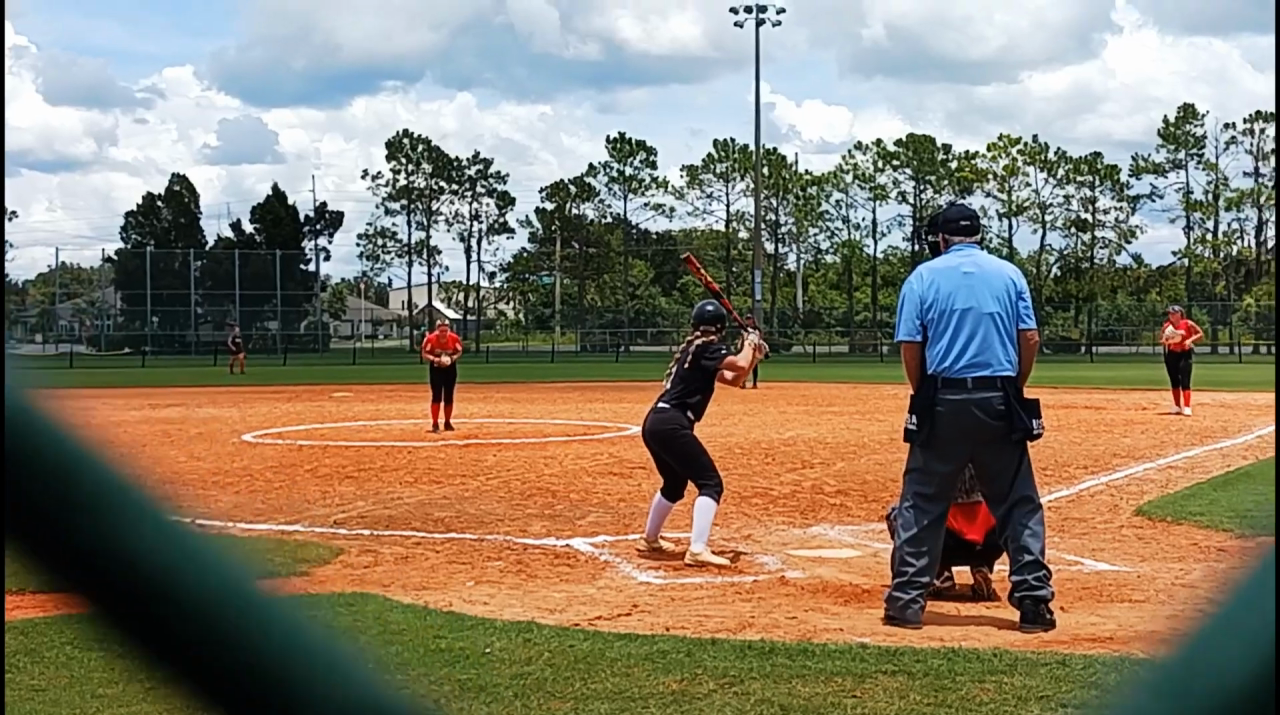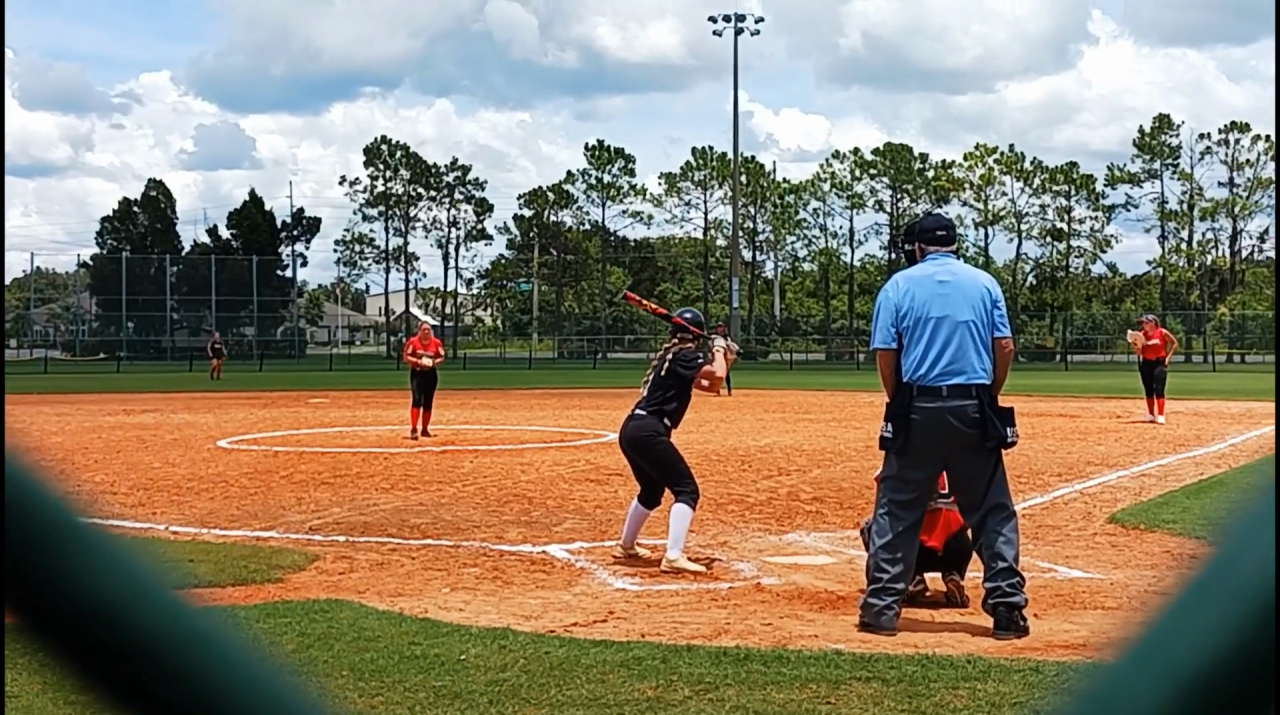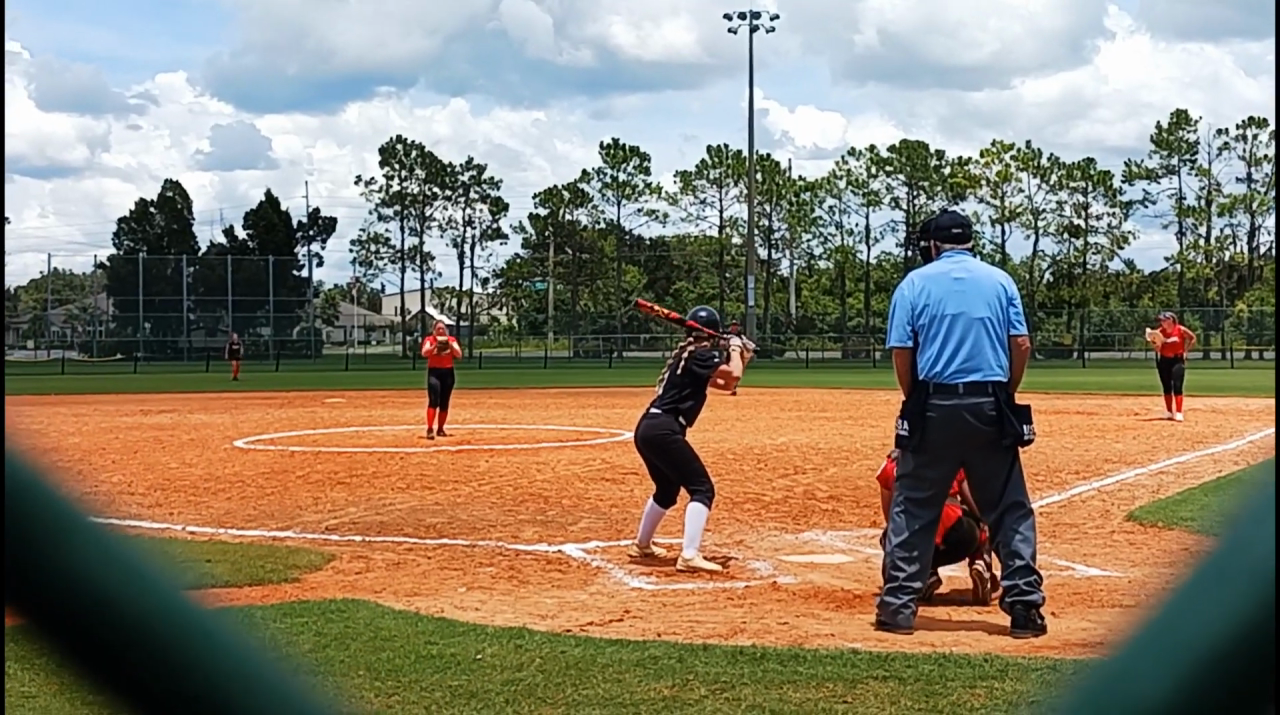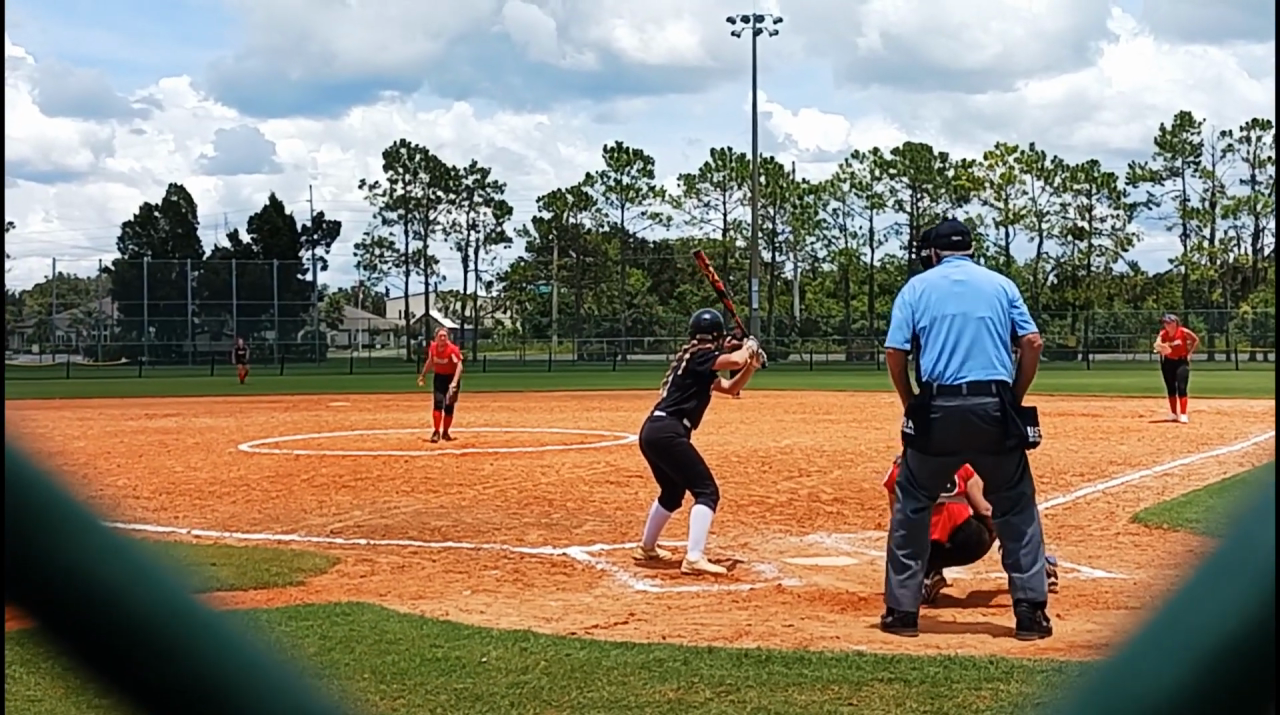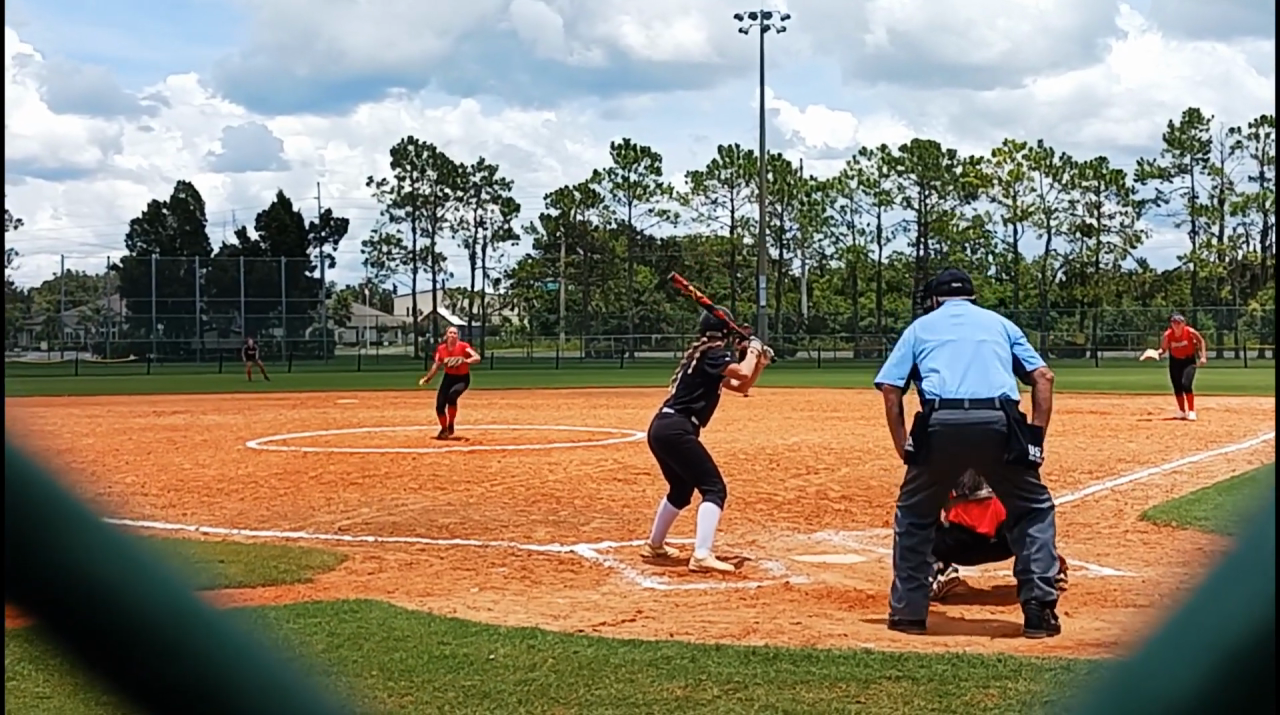
dt=0.4s
person 1, frame 1
left shoulder: (924, 276)
right shoulder: (1009, 273)
left elbow: (910, 348)
right elbow: (1030, 339)
left wrist: (923, 399)
right wrist: (1013, 391)
left hip: (942, 402)
right hip: (999, 401)
left knee: (921, 504)
right knee: (1019, 504)
left ankle: (906, 602)
right ankle: (1034, 602)
person 1, frame 2
left shoulder: (899, 285)
right shoulder: (984, 282)
left elbow: (886, 356)
right elbow: (1005, 348)
left wrist: (899, 406)
right wrist: (988, 399)
left hip: (918, 409)
right hip: (974, 409)
left knee: (896, 512)
right knee: (993, 512)
left ankle: (881, 608)
right ankle: (1007, 609)
person 1, frame 3
left shoulder: (915, 283)
right shoulder: (1000, 280)
left elbow: (901, 354)
right elbow: (1021, 346)
left wrist: (915, 405)
right wrist: (1004, 398)
left hip: (934, 407)
right hip: (989, 406)
left knee: (912, 510)
right knee: (1010, 509)
left ankle: (898, 608)
right ankle: (1024, 607)
person 1, frame 4
left shoulder: (917, 287)
right shoulder: (1001, 284)
left elbow: (895, 355)
right elbow: (1032, 344)
left wrist: (911, 406)
right wrist: (1014, 402)
left hip: (938, 408)
right hip: (994, 407)
left knee: (912, 506)
right knee: (1016, 507)
left ankle: (903, 609)
right ankle: (1030, 610)
person 1, frame 5
left shoulder: (920, 326)
right shoulder: (999, 322)
left elbow: (891, 389)
right elbow: (1043, 376)
left wrist: (904, 446)
right wrist: (1035, 437)
left hip: (940, 424)
right hip: (998, 422)
left knee: (914, 515)
right knee: (1034, 508)
left ankle: (909, 611)
right ankle: (1038, 611)
person 2, frame 1
left shoulder: (694, 349)
right shoulder: (707, 349)
left elbow: (733, 379)
right elbow: (739, 365)
left wrist: (754, 357)
right wrist: (750, 342)
left hip: (655, 423)
right hip: (672, 425)
left knee: (675, 483)
right knee: (710, 483)
left ankle: (650, 539)
right ankle: (697, 550)
person 2, frame 2
left shoulder: (672, 357)
right shoulder: (684, 356)
left elbow: (710, 386)
right elbow: (717, 375)
left wrist: (725, 358)
right wrist: (718, 350)
left hip: (633, 430)
right hip: (648, 432)
left knee: (652, 490)
right knee: (687, 490)
left ankle: (626, 545)
right ankle: (673, 557)
person 2, frame 3
left shoulder: (687, 355)
right shoulder: (699, 355)
left elbow: (725, 384)
right elbow: (734, 375)
left wrist: (741, 357)
right wrist: (735, 349)
left hip: (648, 429)
right hip: (664, 430)
left knee: (668, 489)
right knee: (702, 488)
left ankle: (642, 544)
right ankle: (689, 556)
person 2, frame 4
left shoulder: (695, 360)
right shoulder: (701, 356)
left elbow: (730, 388)
right elbow: (735, 360)
left wrist: (751, 365)
right wrist: (749, 346)
left hip: (652, 432)
right hip: (668, 433)
left knee: (673, 492)
right knee: (707, 491)
left ankle: (646, 547)
right ankle: (694, 559)
person 2, frame 5
left shoulder: (703, 356)
right shoulder: (712, 354)
left elbow: (740, 386)
right elbow: (743, 374)
left wrist: (760, 362)
right wrist: (753, 350)
left hip: (661, 429)
right hip: (676, 430)
left knee: (681, 489)
right knee: (714, 489)
left ankle: (654, 544)
right ankle: (701, 556)
